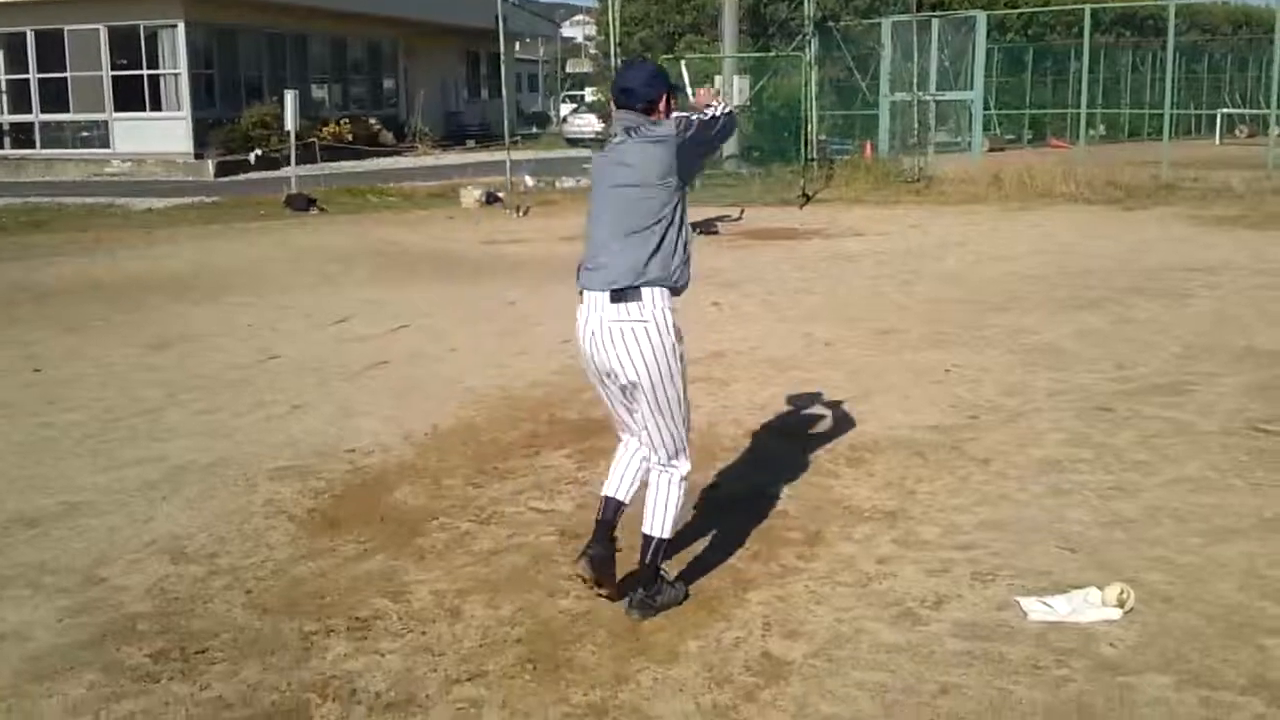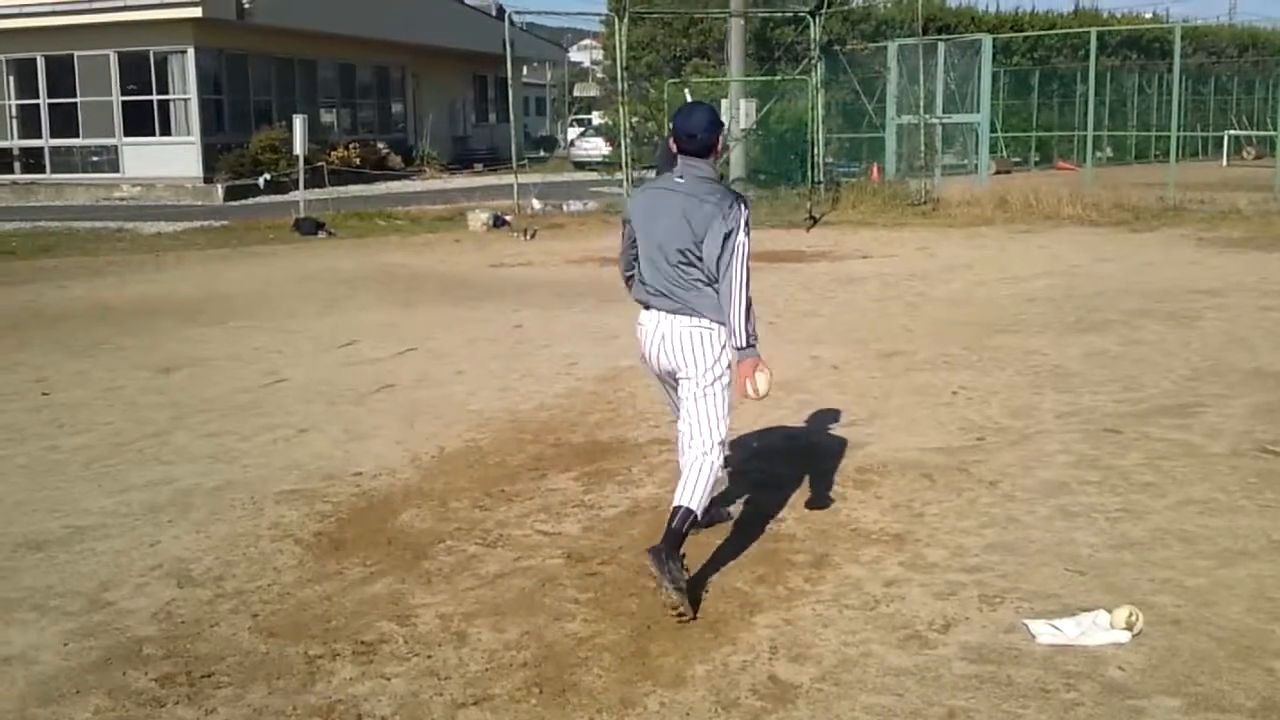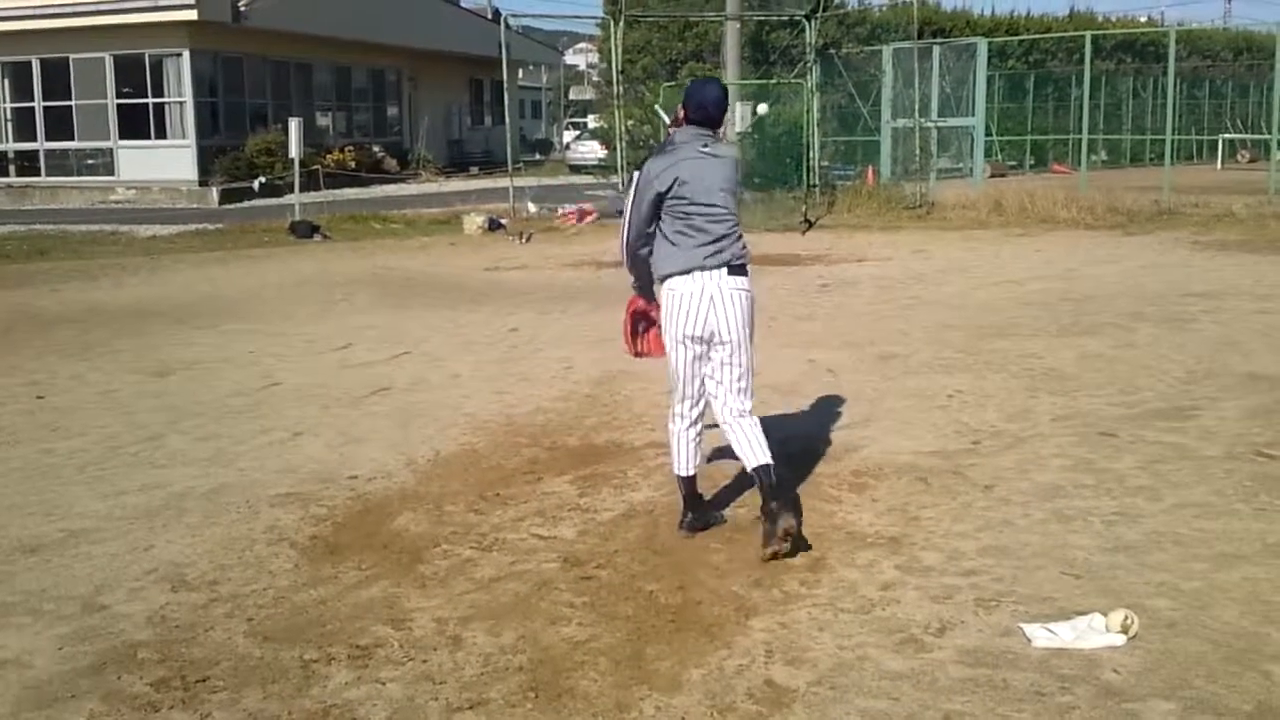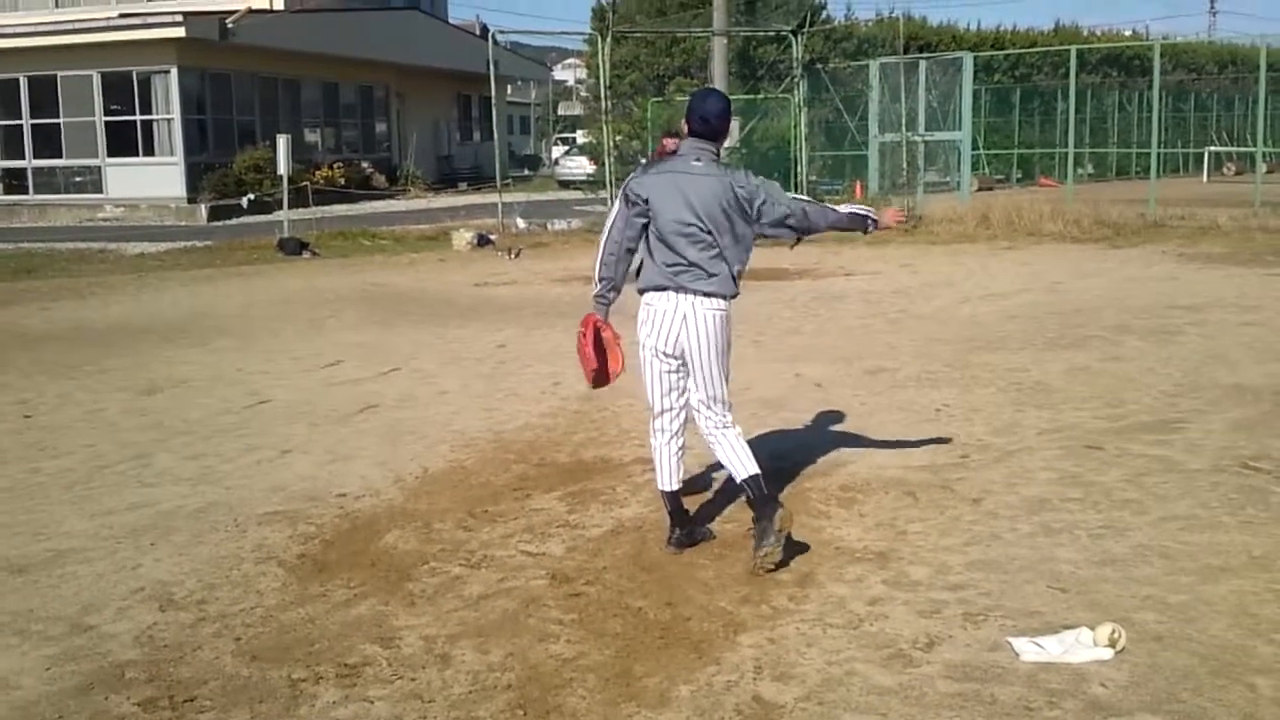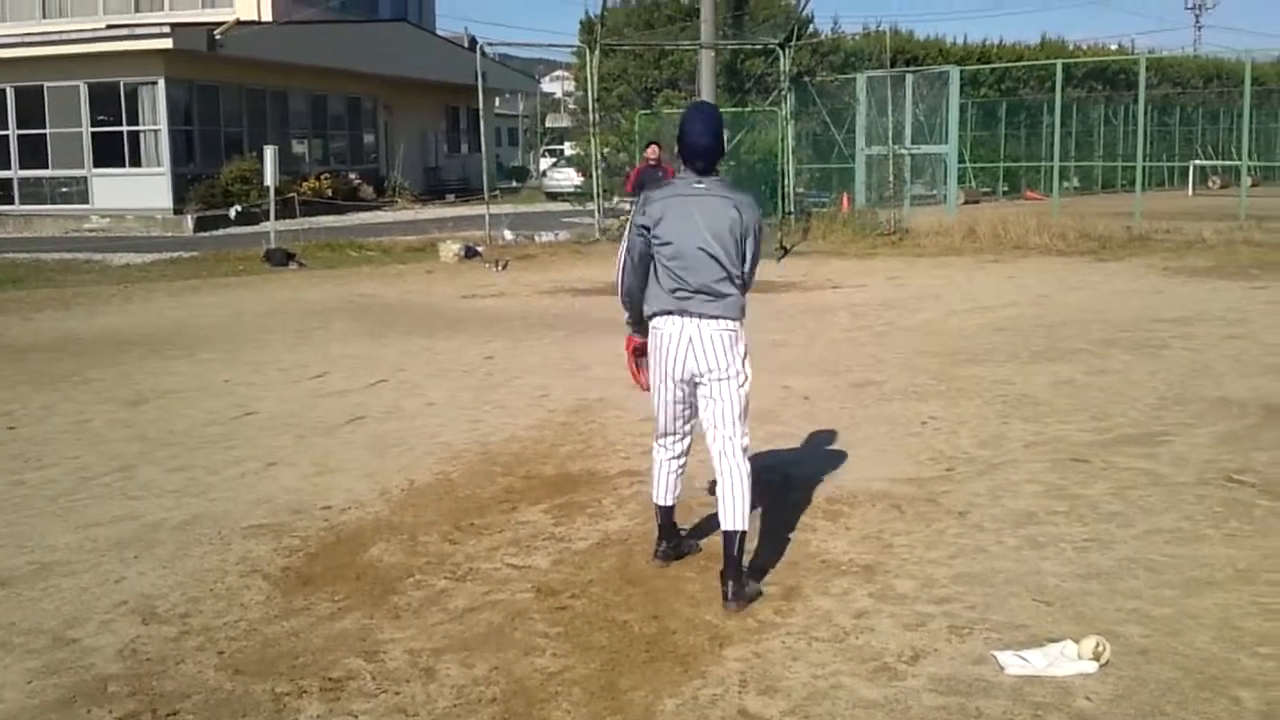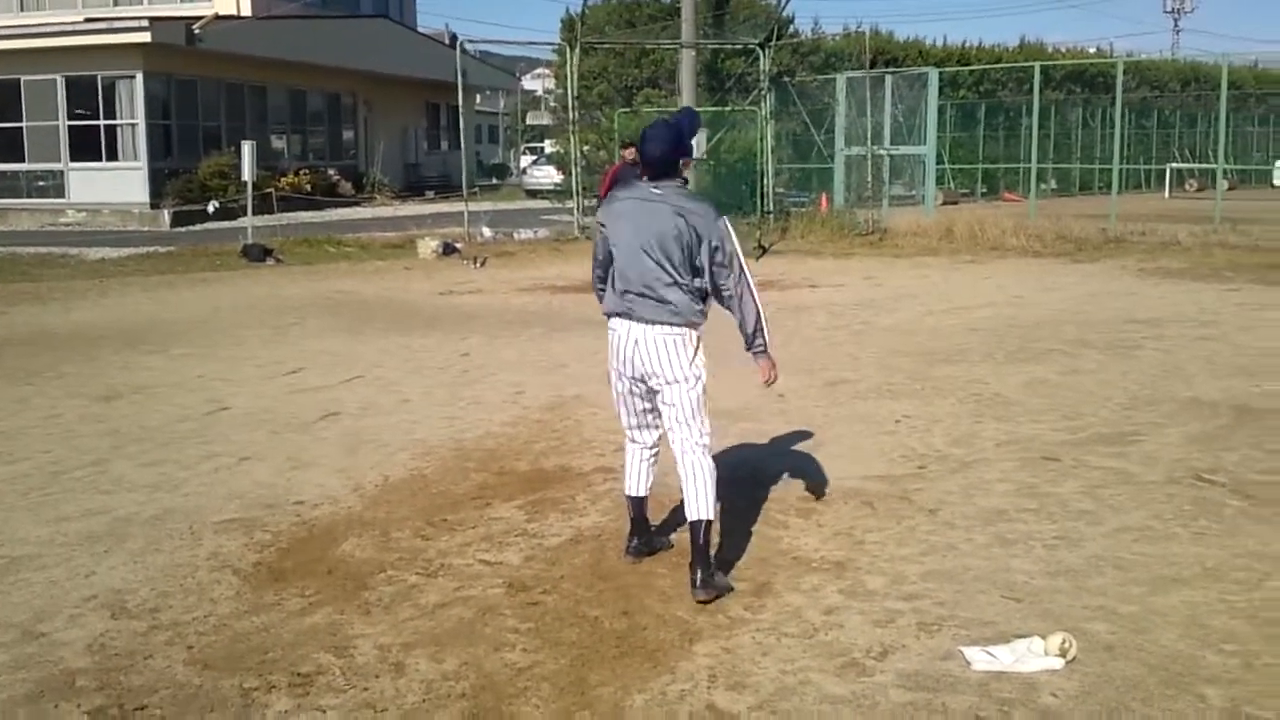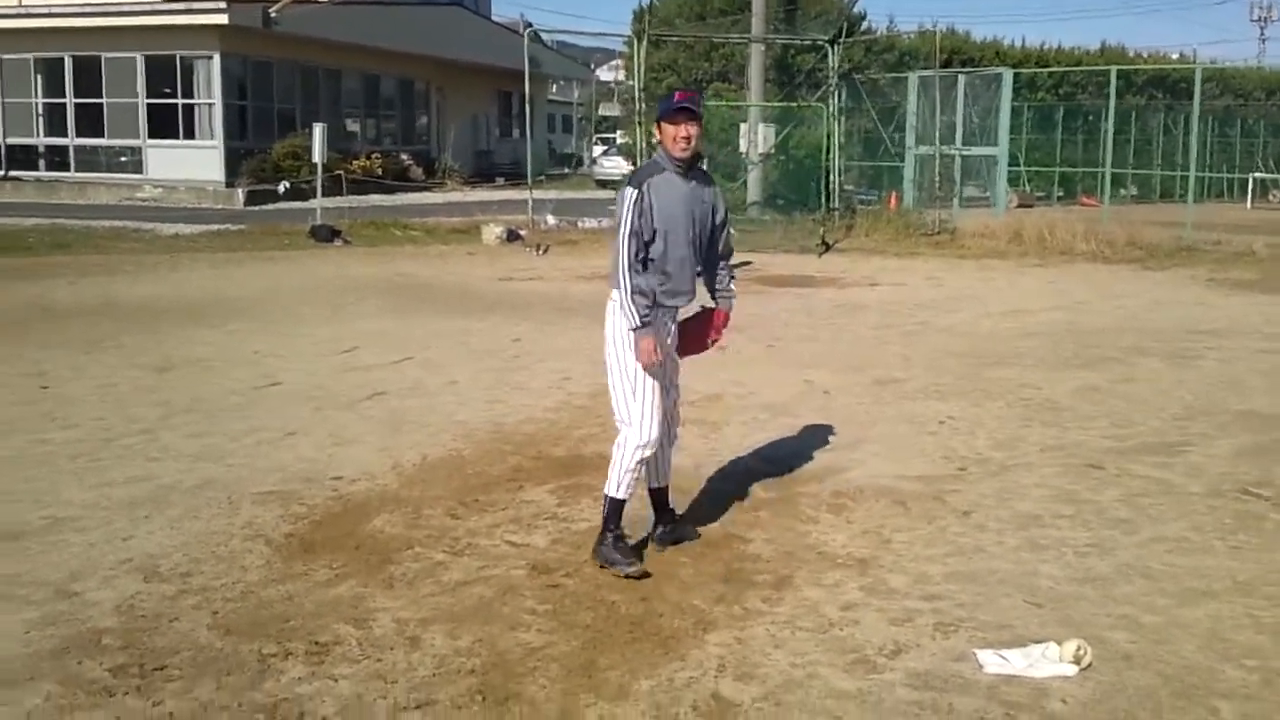
dt=0.5s
person 1, frame 1
left shoulder: (606, 153)
right shoulder: (664, 144)
right elbow: (719, 123)
left wrist: (692, 118)
right wrist: (710, 109)
left hip: (594, 317)
right hip: (642, 318)
left knee: (636, 438)
right knee: (668, 458)
left ankle: (600, 547)
right ankle: (648, 583)
person 1, frame 2
left shoulder: (643, 196)
right shoulder: (729, 205)
left elbow: (628, 265)
right elbow: (733, 280)
right wrist: (746, 348)
left hip: (651, 327)
right hip: (700, 332)
left knee: (690, 424)
right knee: (705, 450)
left ankle: (692, 509)
right ankle: (667, 551)
person 1, frame 3
left shoulder: (658, 165)
right shoulder: (728, 161)
left elbow: (636, 236)
left wrist: (644, 288)
left hip: (683, 290)
right hip: (733, 288)
left knee: (685, 406)
right knee: (735, 405)
left ankle: (692, 507)
right ankle: (776, 500)
person 1, frame 4
left shoulder: (647, 178)
right shoulder: (739, 186)
left elbow: (617, 246)
right elbow: (805, 214)
left wrist: (600, 306)
right wrist: (872, 219)
left hip: (658, 310)
right hip: (711, 312)
left knee: (665, 422)
right knee: (716, 418)
left ankle: (679, 523)
right ankle: (765, 507)
person 1, frame 5
left shoulder: (651, 204)
right shoulder: (742, 207)
left elbow: (630, 276)
right elbow: (745, 277)
left wrist: (638, 326)
left hip: (666, 333)
right hip: (722, 336)
left knee: (669, 443)
right knee: (730, 453)
left ankle: (667, 539)
right ankle: (734, 577)
person 1, frame 6
left shoulder: (614, 206)
right shoulder: (702, 215)
left elbow: (600, 275)
right elbow: (733, 284)
right wrist: (759, 347)
left hip: (624, 335)
right hip: (673, 340)
left knee: (639, 438)
right knee: (693, 450)
left ankle: (639, 533)
right ankle: (702, 570)
person 1, frame 7
left shoulder: (707, 186)
right shoulder: (644, 185)
left elbow: (716, 249)
right elbow: (628, 260)
left wrist: (723, 298)
right wrist: (641, 328)
left hip: (668, 316)
right hip: (637, 318)
left knee: (664, 425)
right knee: (640, 429)
left ankle: (664, 520)
right ankle: (610, 534)
